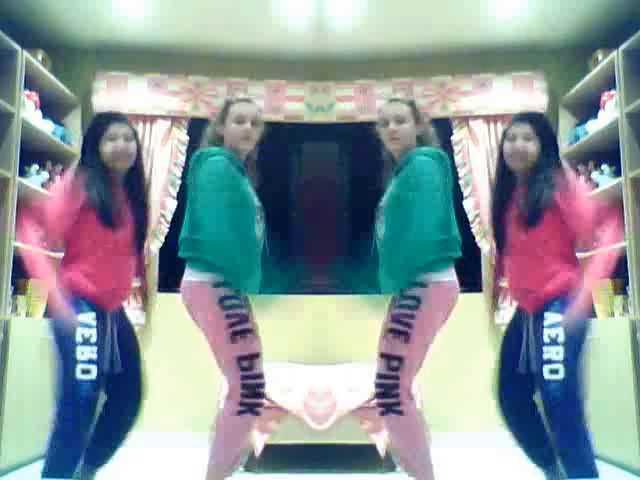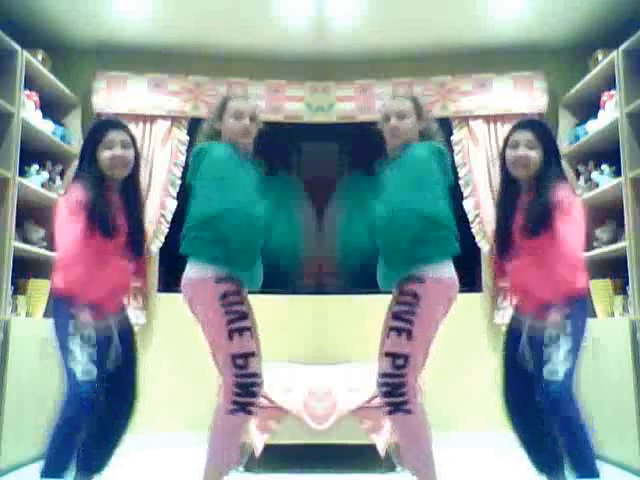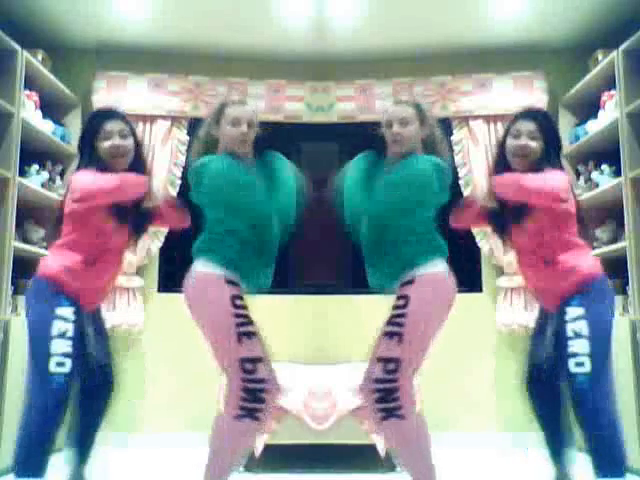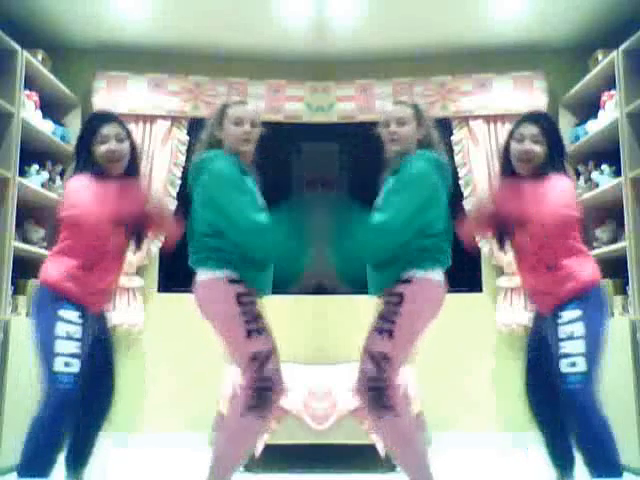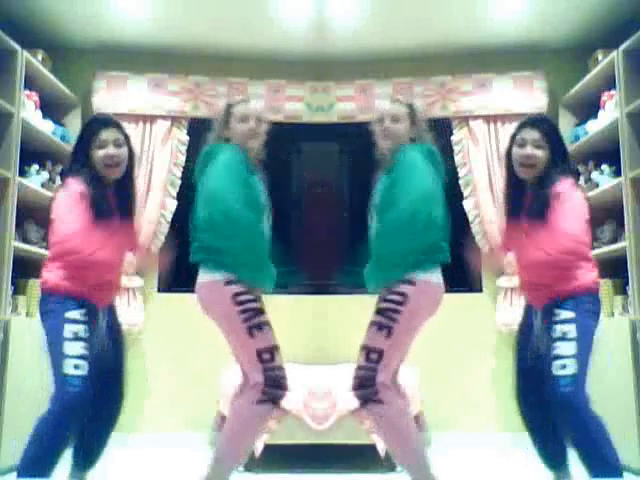
dt=0.2s
person 1, frame 1
left shoulder: (240, 174)
right shoulder: (217, 167)
right elbow: (220, 232)
left wrist: (254, 284)
right wrist: (254, 282)
left hip: (228, 287)
right hip: (212, 284)
left knee: (245, 387)
right knee: (249, 386)
person 1, frame 2
left shoulder: (238, 165)
right shoulder: (218, 160)
left elbow: (251, 215)
right elbow: (236, 211)
left hip: (228, 281)
right hip: (213, 279)
left knee: (243, 385)
right knee: (242, 385)
person 1, frame 3
left shoulder: (244, 171)
right shoulder: (221, 171)
left elbow: (281, 219)
right elbow: (276, 210)
left wrist: (279, 173)
right wrist: (281, 168)
left hip: (224, 285)
right hip: (215, 282)
left knee: (259, 387)
right knee: (252, 389)
person 1, frame 4
left shoulder: (242, 173)
right shoulder: (220, 169)
left elbow: (258, 227)
right elbow: (247, 226)
right wrist: (289, 242)
left hip: (236, 285)
right hip: (225, 282)
left knee: (259, 386)
right knee: (262, 387)
person 1, frame 5
left shoulder: (248, 171)
right shoulder: (227, 161)
right elbow: (224, 210)
left wrist: (264, 270)
right wrist: (264, 270)
left hip: (240, 285)
right hip: (227, 284)
left knee: (258, 382)
right knee: (269, 380)
person 2, frame 1
left shoulder: (423, 166)
right shoulder: (399, 173)
left elbow: (421, 229)
left wrist: (383, 283)
right wrist: (382, 283)
left hip: (427, 284)
right hip: (410, 287)
left knee: (390, 385)
right knee: (393, 386)
person 2, frame 2
left shoulder: (420, 158)
right shoulder: (399, 168)
left elbow: (418, 210)
right elbow: (388, 217)
left hip: (427, 279)
right hip: (410, 282)
left knee: (396, 384)
right knee: (396, 385)
person 2, frame 3
left shoulder: (418, 170)
right shoulder: (394, 170)
left elbow: (363, 207)
right elbow: (358, 219)
left wrist: (359, 168)
right wrist: (360, 172)
left hip: (424, 283)
right hip: (415, 286)
left knee: (388, 388)
right knee: (377, 388)
person 2, frame 4
left shoulder: (419, 170)
right shoulder: (397, 173)
left elbow: (394, 226)
right elbow: (382, 227)
left wrist: (349, 239)
left hip: (414, 283)
right hip: (402, 285)
left knee: (377, 387)
right knee: (378, 387)
person 2, frame 5
left shoulder: (412, 161)
right shoulder: (391, 171)
left elbow: (418, 208)
left wrist: (377, 270)
right wrist: (375, 272)
left hip: (411, 284)
right hip: (398, 284)
left knee: (370, 382)
right knee: (381, 382)
person 3, frame 1
left shoulder: (131, 194)
right shoulder: (79, 185)
right elbow: (34, 227)
right wrist: (52, 286)
left hip: (112, 309)
right hip: (78, 304)
left knee: (127, 397)
right knee: (81, 397)
person 3, frame 2
left shoulder: (127, 200)
right shoulder: (80, 195)
right elbow: (71, 253)
left wrist: (144, 291)
right wrist: (87, 311)
left hip: (112, 312)
right hip: (78, 305)
left knee: (122, 398)
right knee: (84, 393)
person 3, frame 3
left shoulder: (134, 198)
right shoulder: (85, 179)
left elbow: (180, 219)
right elbow: (108, 187)
left wrist: (156, 199)
right wrist: (143, 183)
left hip: (88, 303)
right hip: (55, 293)
left knee: (100, 385)
right knee: (52, 389)
person 3, frame 4
left shoulder: (126, 194)
right shoulder: (83, 185)
left elbow: (171, 232)
right elbow: (96, 208)
left wrist: (155, 210)
right wrist: (140, 197)
left hip: (96, 304)
right hip: (62, 299)
left knee: (98, 395)
right knee: (64, 392)
person 3, frame 5
left shoulder: (119, 195)
right shoulder: (77, 190)
right elbow: (73, 241)
right wrist: (131, 248)
left hip: (101, 306)
right hip: (67, 302)
left knee: (109, 396)
right knee: (73, 395)
person 4, frame 1
left shoulder: (560, 185)
right shoulder: (508, 194)
left elbow: (606, 228)
left wrist: (585, 288)
left hip: (560, 304)
right hip: (526, 310)
left knee: (558, 397)
right knee: (511, 397)
person 4, frame 2
left shoulder: (558, 195)
right shoulder: (512, 201)
left elbow: (569, 253)
right elbow: (502, 256)
left wrist: (549, 314)
right wrist: (496, 289)
left hip: (561, 305)
right hip: (526, 311)
left knee: (556, 394)
right knee: (518, 398)
person 4, frame 3
left shoulder: (554, 179)
right shoulder: (505, 198)
left elbow: (535, 187)
right elbow: (459, 219)
left wrist: (497, 183)
right wrist: (482, 199)
left hip: (584, 294)
right hip: (551, 303)
left knee: (587, 388)
right knee: (540, 385)
person 4, frame 4
left shoulder: (556, 185)
right shoulder: (512, 194)
left elbow: (545, 209)
right elbow: (468, 231)
left wrist: (500, 197)
right wrist: (484, 209)
left hip: (578, 299)
right hip: (544, 306)
left knee: (576, 392)
right knee: (541, 396)
person 4, frame 5
left shoulder: (562, 190)
right shoulder: (519, 195)
left elbow: (565, 242)
left wrist: (508, 250)
left hip: (572, 303)
right hip: (537, 306)
left knee: (566, 396)
right knee: (530, 395)
